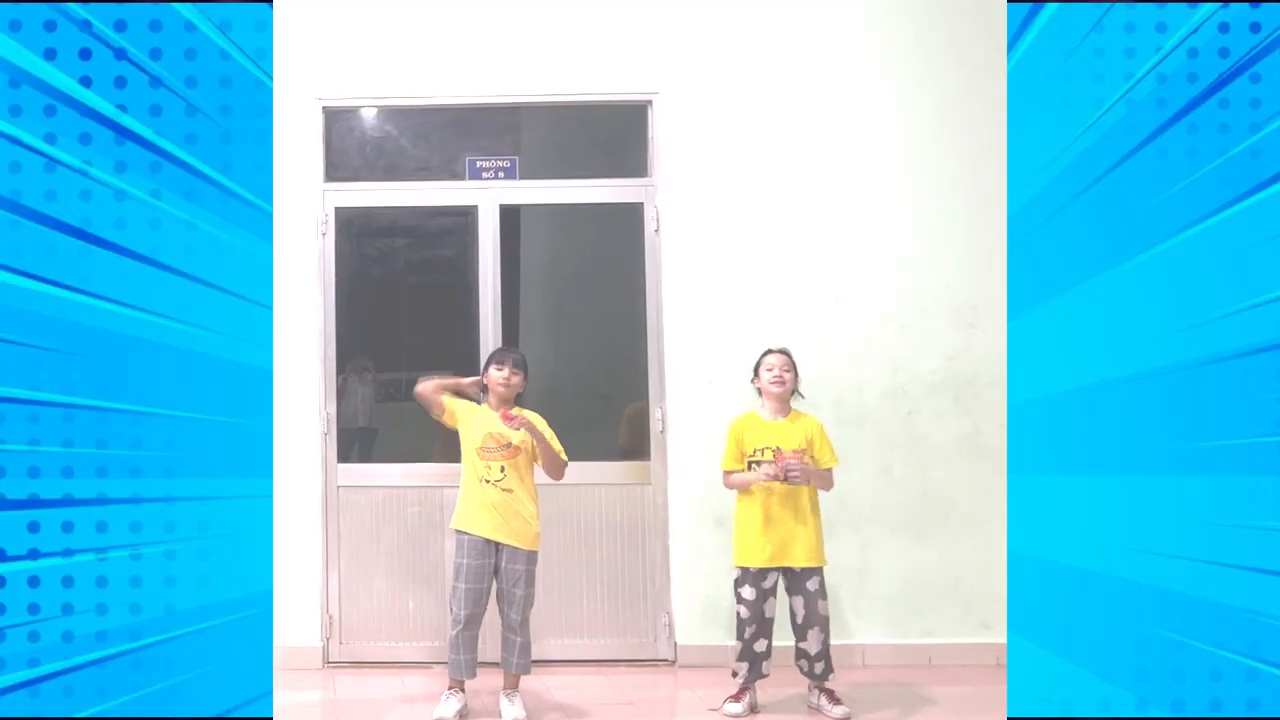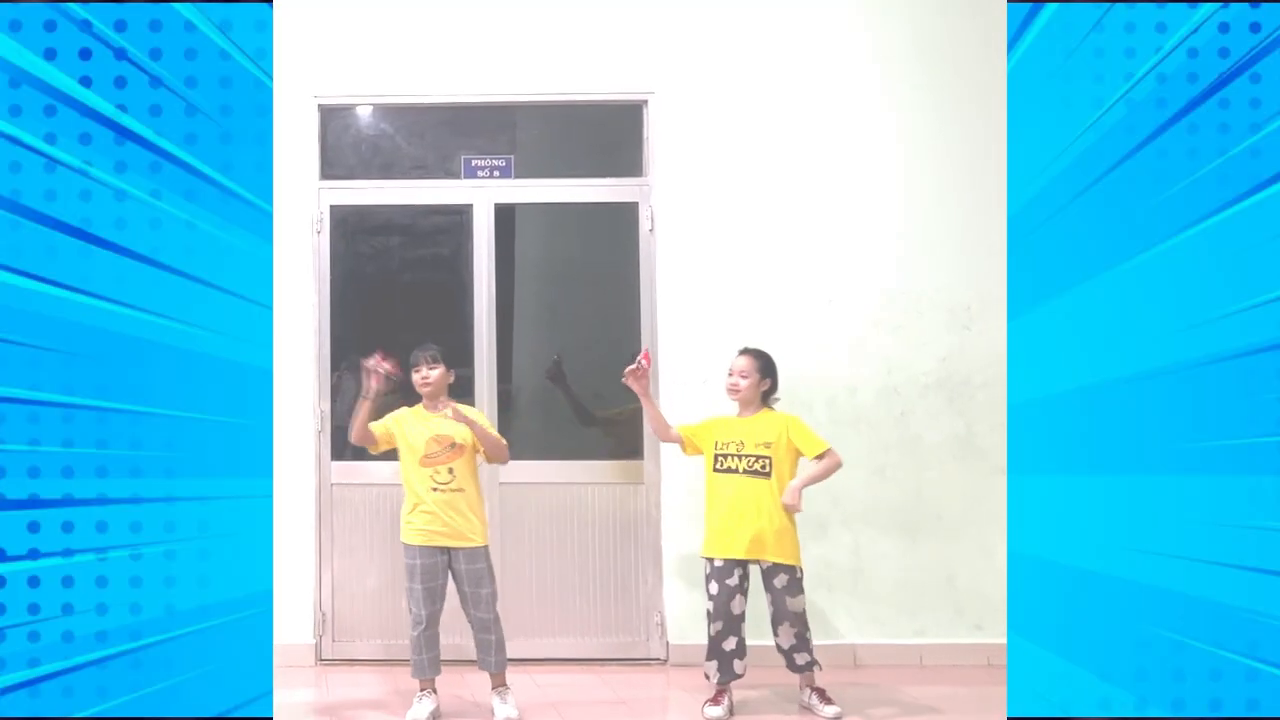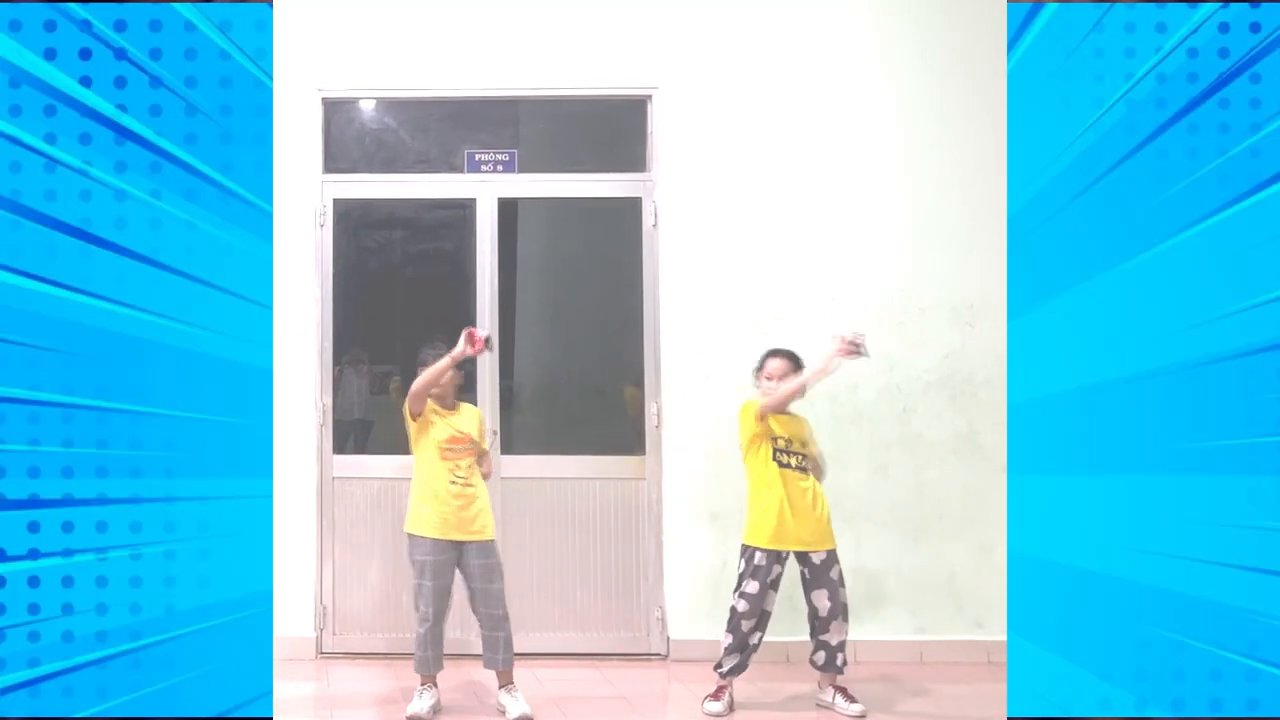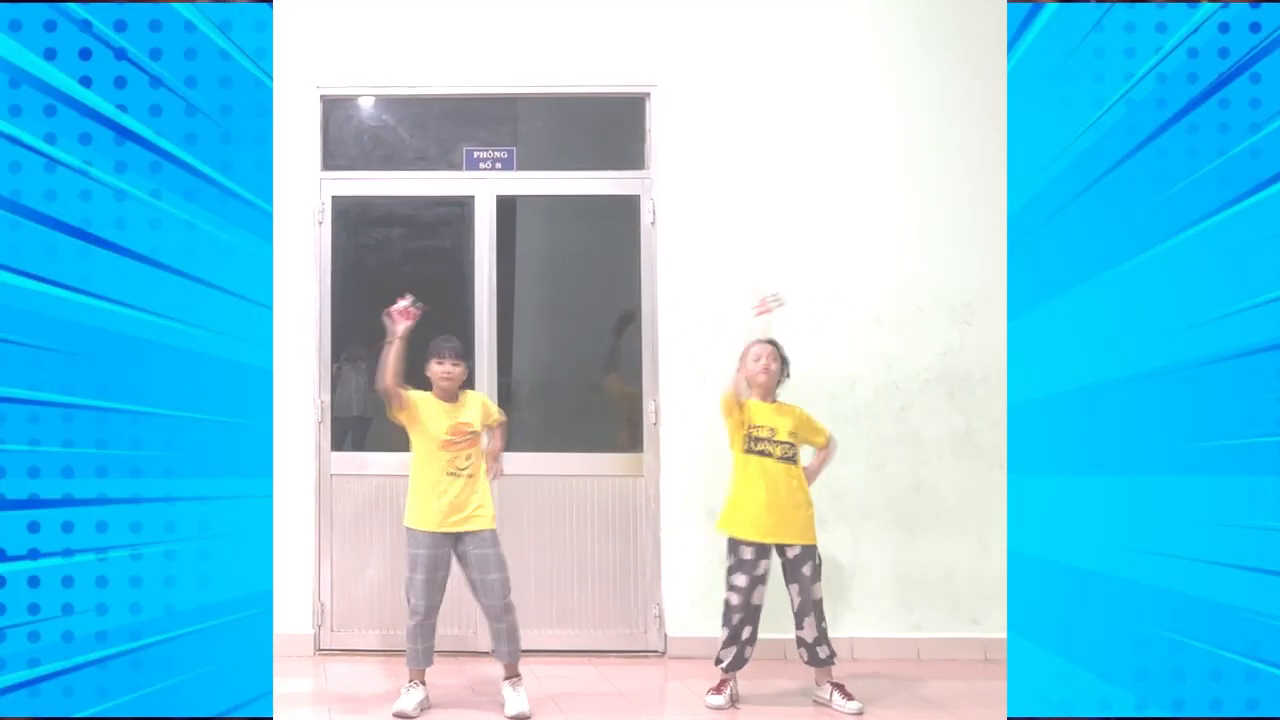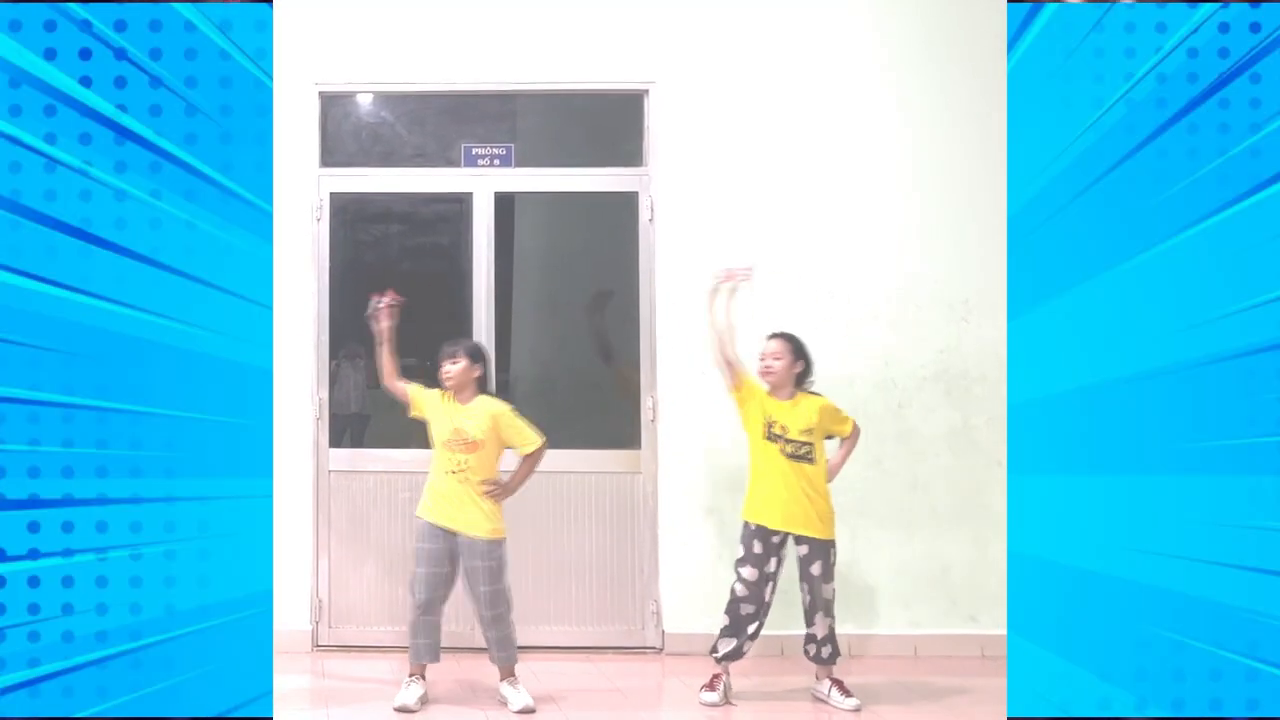
dt=1s
person 1, frame 1
left shoulder: (810, 426)
right shoulder: (742, 425)
left elbow: (828, 480)
right elbow: (728, 478)
left wrist: (809, 474)
right wrist: (755, 477)
left hip: (802, 540)
right hip: (756, 540)
left knee: (812, 615)
right knee: (752, 615)
left ankle: (818, 687)
right ankle: (746, 687)
person 1, frame 2
left shoulder: (785, 424)
right shoulder: (715, 427)
left elbow: (832, 460)
right elbow: (666, 433)
left wrist: (798, 483)
right wrist: (643, 393)
left hip: (774, 539)
right hip: (725, 541)
left knee: (789, 613)
right knee: (723, 614)
left ankle: (808, 686)
right ankle: (722, 688)
person 1, frame 3
left shoulder: (799, 423)
right shoulder: (752, 417)
right elbow: (774, 400)
left wrist: (814, 475)
right wrist: (827, 363)
left hip: (814, 531)
right hip: (767, 531)
left knee: (831, 606)
right knee: (748, 607)
left ankle: (828, 686)
right ankle: (723, 685)
person 1, frame 4
left shoulder: (795, 415)
right shoulder: (736, 407)
left elbow: (827, 443)
right elbow: (735, 383)
left wrist: (811, 472)
right wrist: (753, 329)
left hip: (795, 525)
right hip: (748, 524)
left knee: (808, 604)
right knee: (740, 602)
left ankle: (824, 683)
right ankle: (727, 679)
person 1, frame 5
left shoulder: (819, 407)
right shoulder: (751, 398)
left elbow: (852, 432)
right elbow: (725, 355)
left wrist: (834, 466)
right wrist: (721, 300)
left hip: (813, 519)
right hip: (764, 518)
left knee: (820, 598)
right knee: (747, 594)
left ankle: (825, 678)
right ankle: (721, 673)
person 2, frame 1
left shoulder: (531, 420)
right shoulder: (467, 412)
left elbow: (558, 472)
right elbow: (423, 390)
left wrist: (534, 433)
right wrist: (464, 385)
left hip: (519, 533)
right hip: (474, 529)
left knee: (516, 616)
right knee: (464, 612)
person 2, frame 2
left shoulder: (468, 415)
right shoulder: (402, 419)
left elbow: (502, 456)
right elbow: (358, 437)
left wrist: (469, 423)
right wrist: (369, 395)
left hip: (468, 533)
right hip: (422, 535)
left knee: (484, 612)
right knee: (424, 616)
left ankle: (500, 689)
person 2, frame 3
left shoulder: (473, 414)
right shoulder: (421, 411)
right elbow: (417, 388)
left wrist: (484, 468)
right wrist: (457, 352)
left hip: (476, 528)
right hip: (430, 528)
left knee: (493, 608)
right knee: (430, 611)
left ankle: (506, 687)
right ankle: (428, 687)
person 2, frame 4
left shoulder: (476, 402)
right shoulder: (415, 406)
left elbow: (497, 422)
right elbow: (386, 386)
left wrist: (494, 452)
right wrist: (397, 336)
left hip: (476, 521)
right hip: (427, 523)
left knee: (497, 601)
right knee: (421, 604)
left ankle: (512, 681)
right ankle: (416, 685)
person 2, frame 5
left shoulder: (495, 411)
right shoulder: (434, 402)
left elbow: (536, 447)
right elbow: (391, 382)
left wrist: (511, 486)
right wrist: (385, 332)
left hip: (480, 523)
right hip: (435, 519)
left knee: (492, 605)
right knee: (425, 599)
left ankle: (508, 679)
right ankle: (415, 679)
